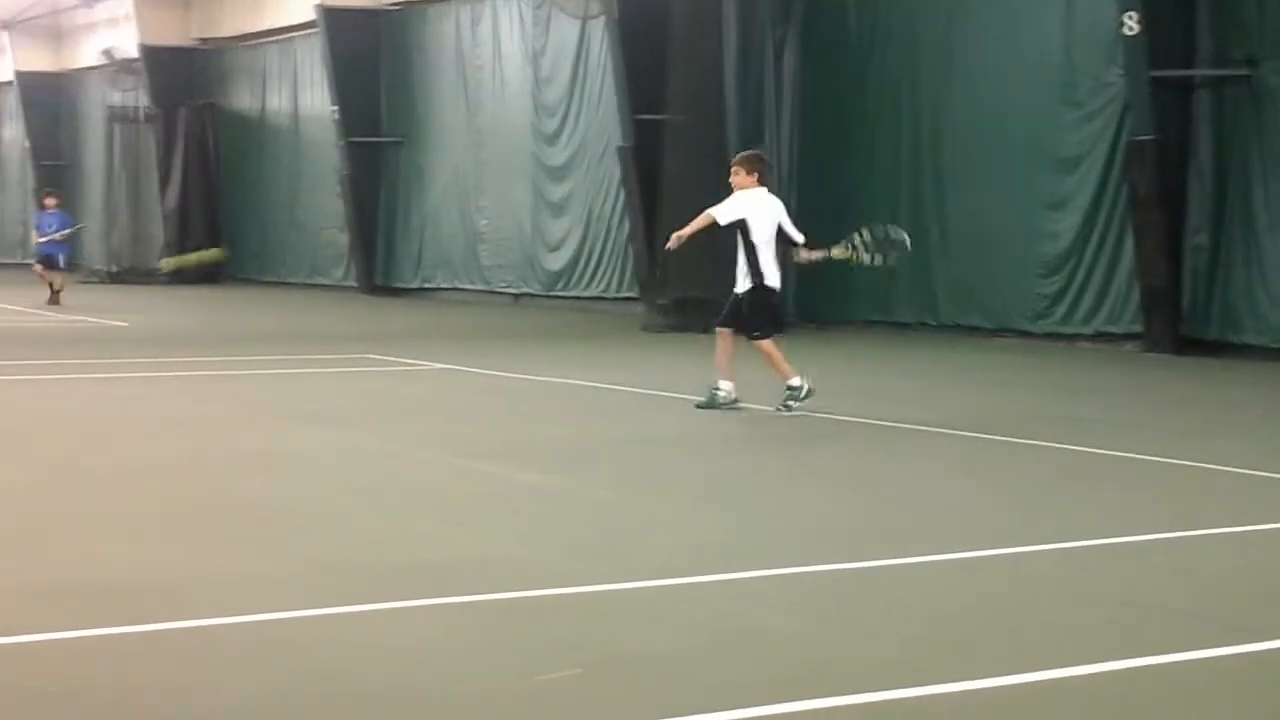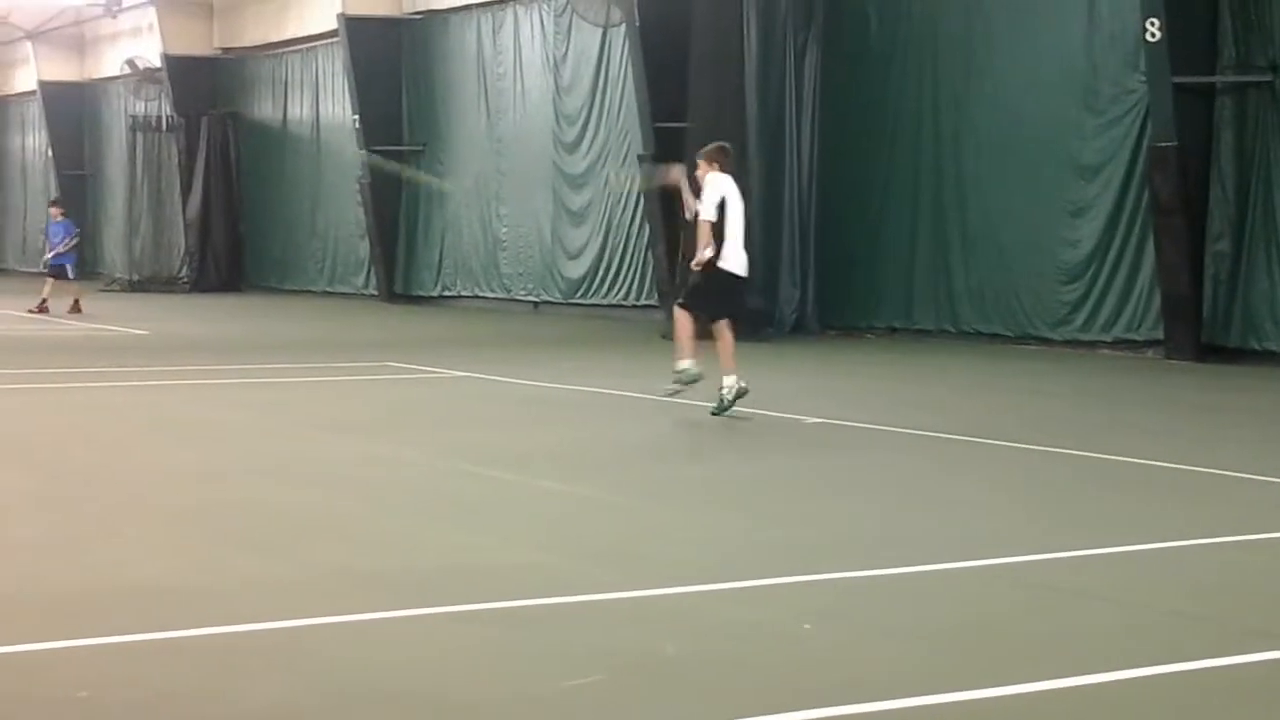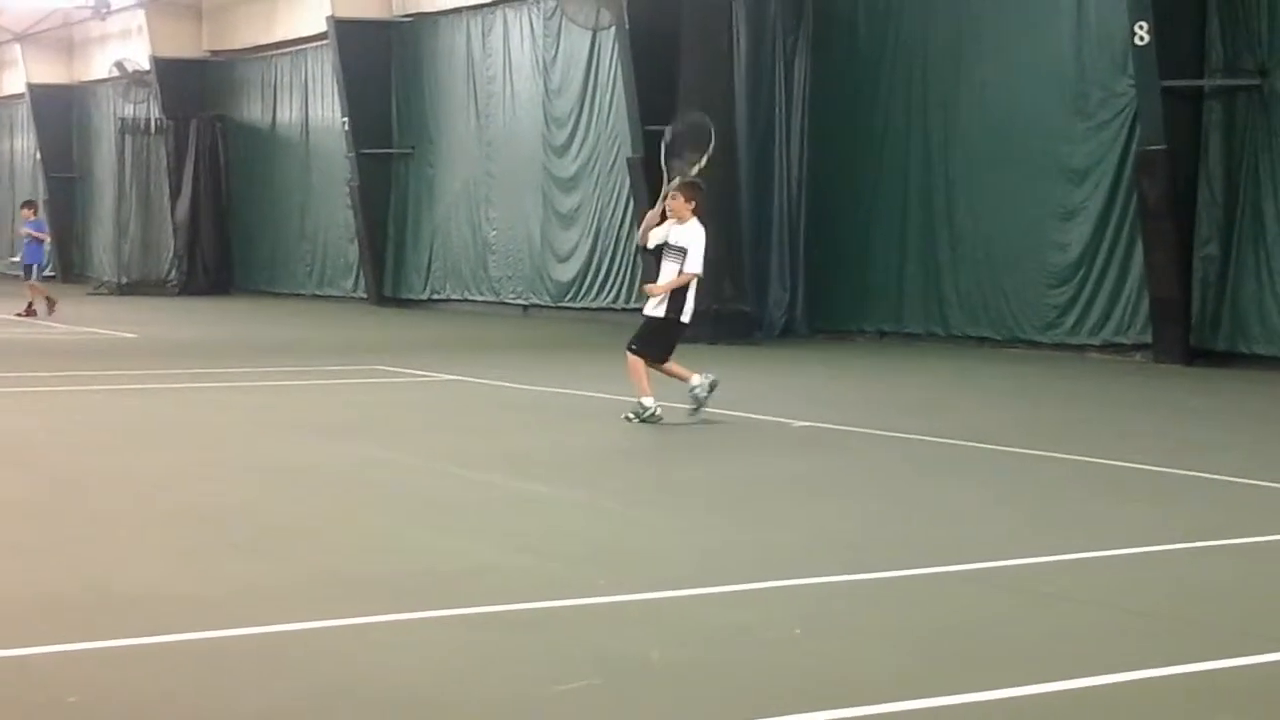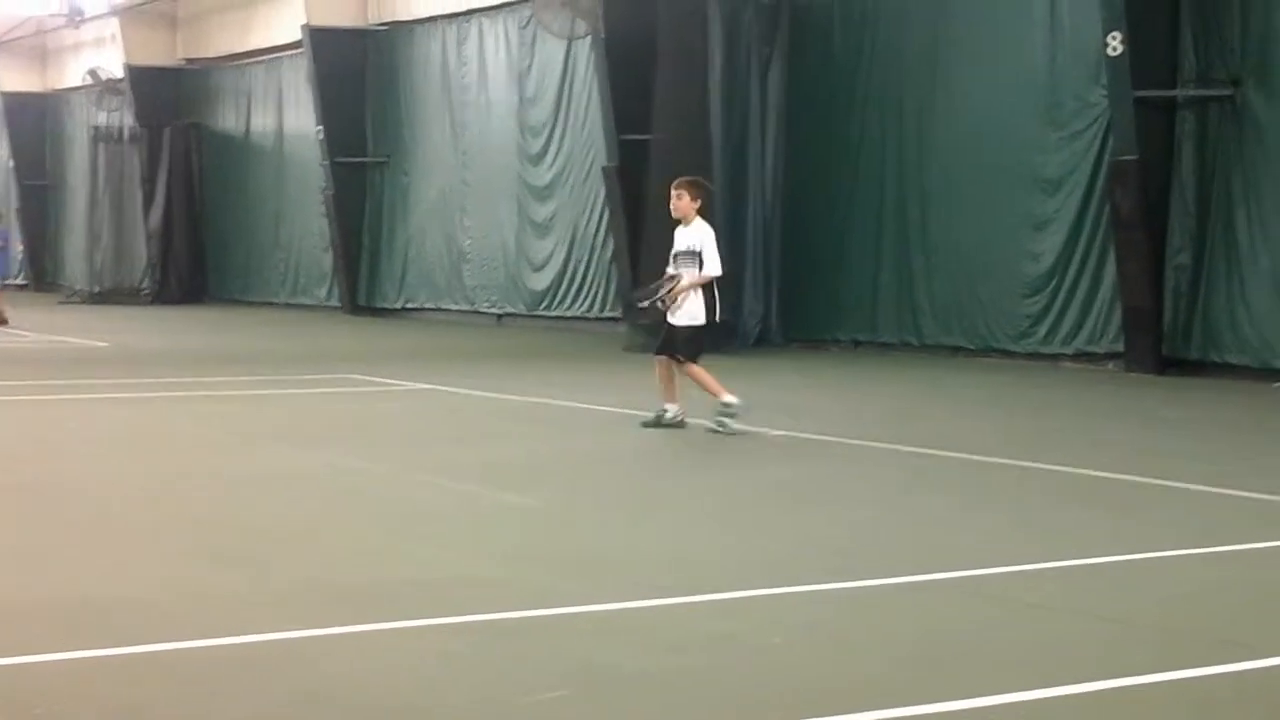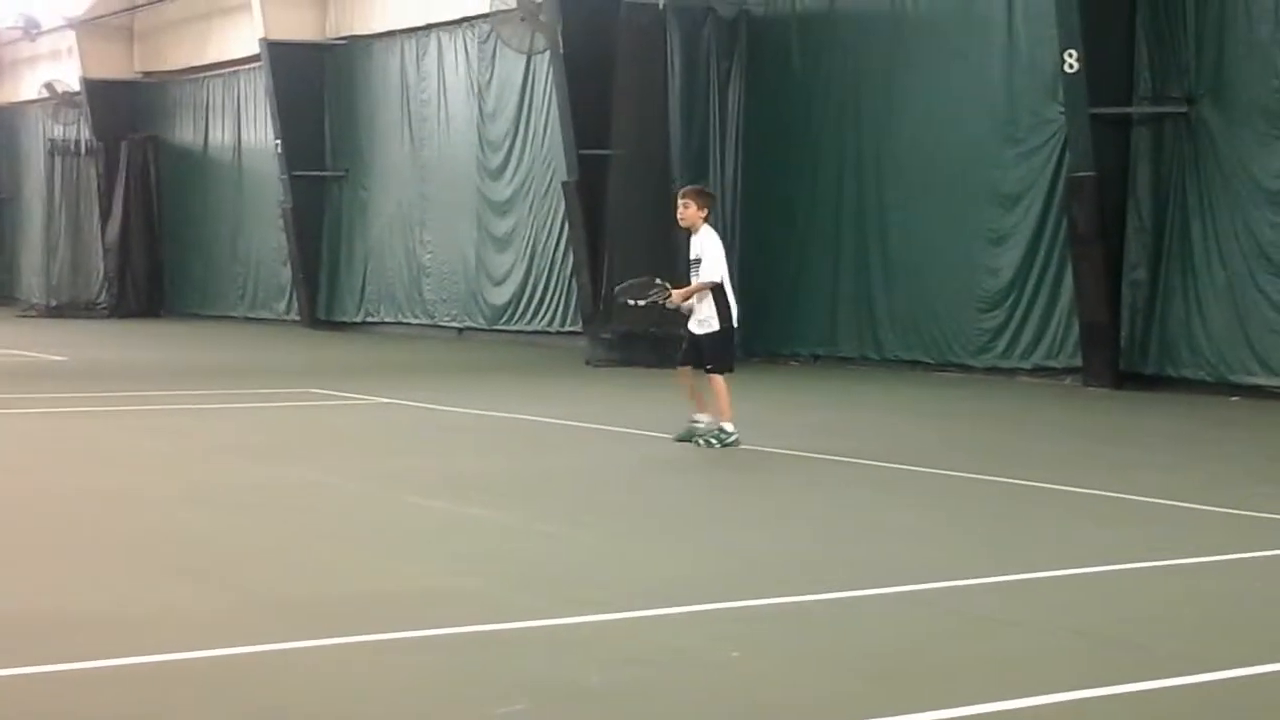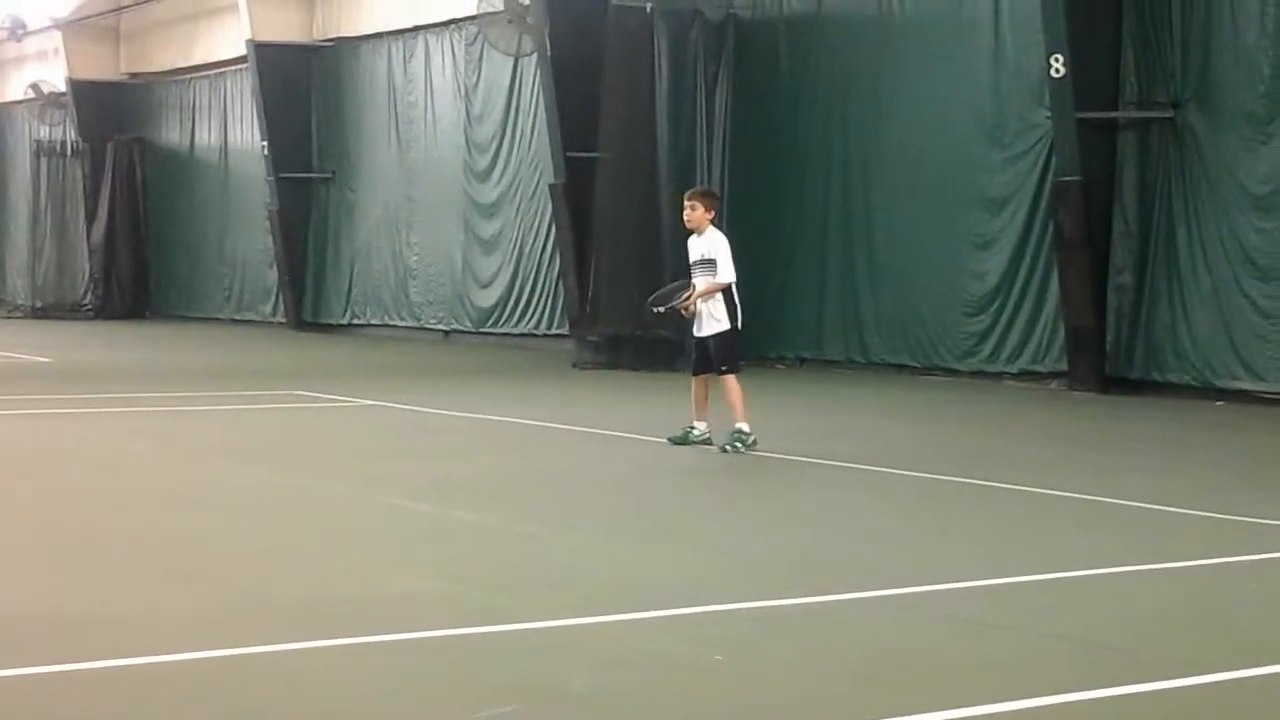
dt=0.4s
person 1, frame 1
left shoulder: (745, 199)
right shoulder: (774, 203)
left elbow: (713, 215)
right elbow: (796, 237)
left wrist: (684, 232)
right wrist: (800, 251)
left hip: (759, 282)
right hip: (749, 282)
left knee: (760, 337)
right knee: (724, 329)
left ankle: (797, 384)
right ankle: (724, 390)
person 1, frame 2
left shoulder: (716, 180)
right shoulder: (729, 187)
left elbow: (706, 216)
right elbow: (694, 211)
left wrist: (702, 249)
right wrist: (683, 185)
left hip: (720, 265)
right hip: (736, 268)
left knee: (682, 309)
right knee: (721, 323)
left ankle: (686, 367)
right ankle: (731, 383)
person 1, frame 3
left shoulder: (695, 232)
right shoulder: (671, 226)
left elbow: (693, 271)
right elbow: (643, 241)
left wrist: (663, 287)
right wrist: (650, 220)
left hip: (672, 308)
right hip: (661, 307)
left knee: (634, 352)
right knee: (653, 358)
left ankle: (647, 405)
right ankle: (698, 382)
person 1, frame 4
left shoulder: (704, 231)
right shoulder: (679, 232)
left elbow: (712, 271)
left wrist: (685, 286)
right wrist: (668, 294)
left hip: (698, 311)
right hip: (679, 309)
left knee: (686, 364)
right knee: (662, 357)
left ankle: (729, 403)
right ankle: (671, 411)
person 1, frame 5
left shoulder: (708, 238)
right shoulder: (694, 238)
left elbow: (711, 279)
left wrist: (683, 293)
right wrist: (690, 302)
left hip: (717, 318)
right hip: (699, 318)
left knee: (714, 372)
right knee: (685, 367)
left ankle: (727, 429)
right ankle: (703, 420)
person 1, frame 6
left shoulder: (717, 239)
right shoulder: (692, 241)
left elbow: (725, 279)
left wrist: (697, 294)
right wrist: (691, 304)
left hip: (723, 319)
right hip: (703, 321)
left knee: (726, 373)
right knee: (699, 374)
left ankle: (743, 431)
right ankle: (699, 428)
